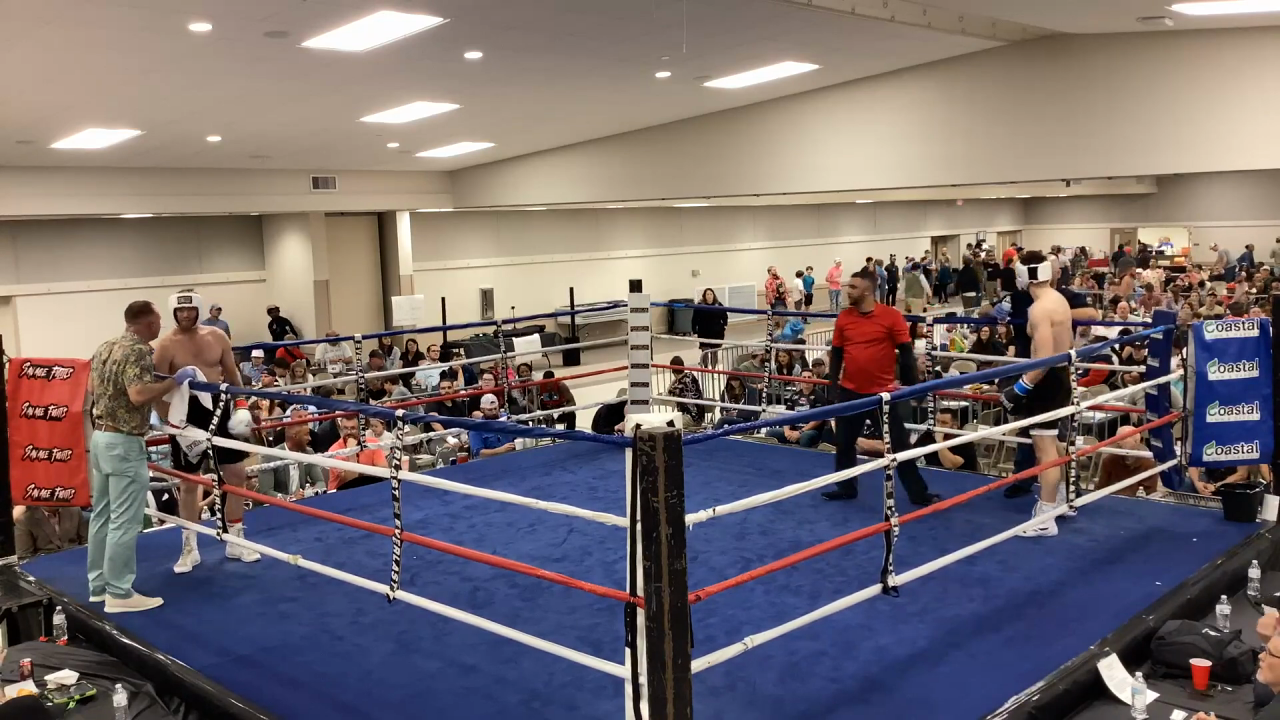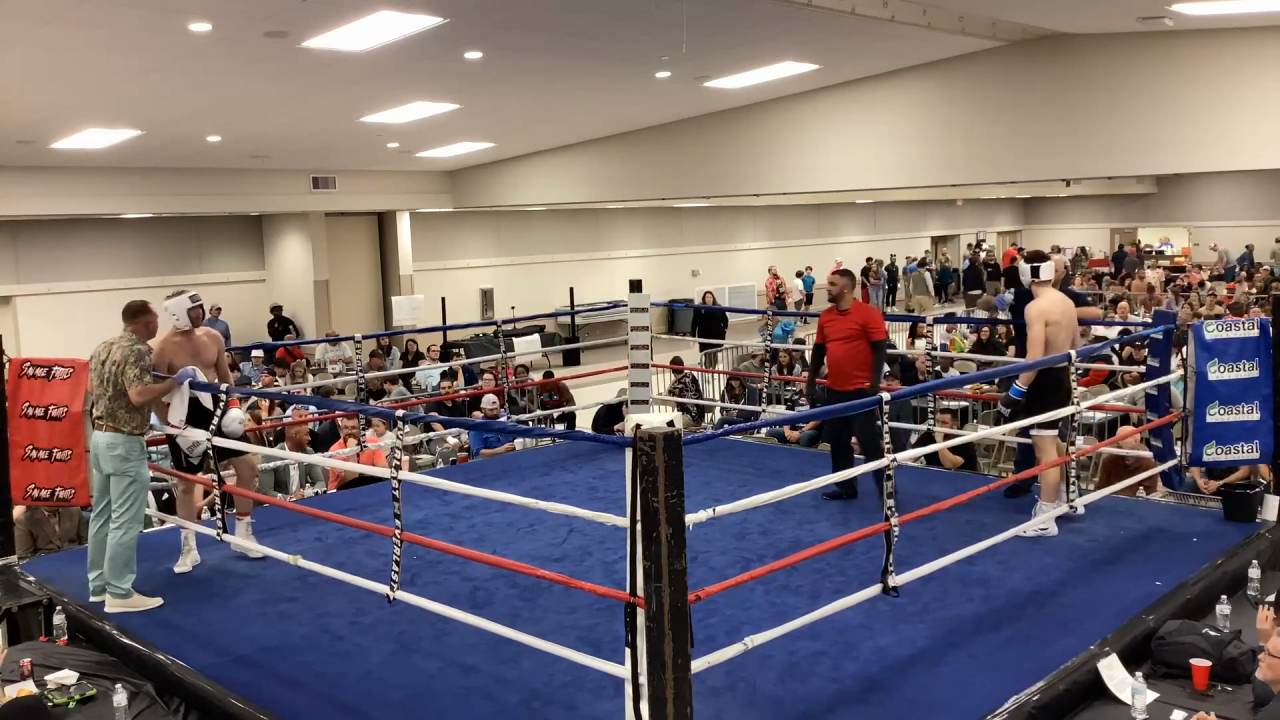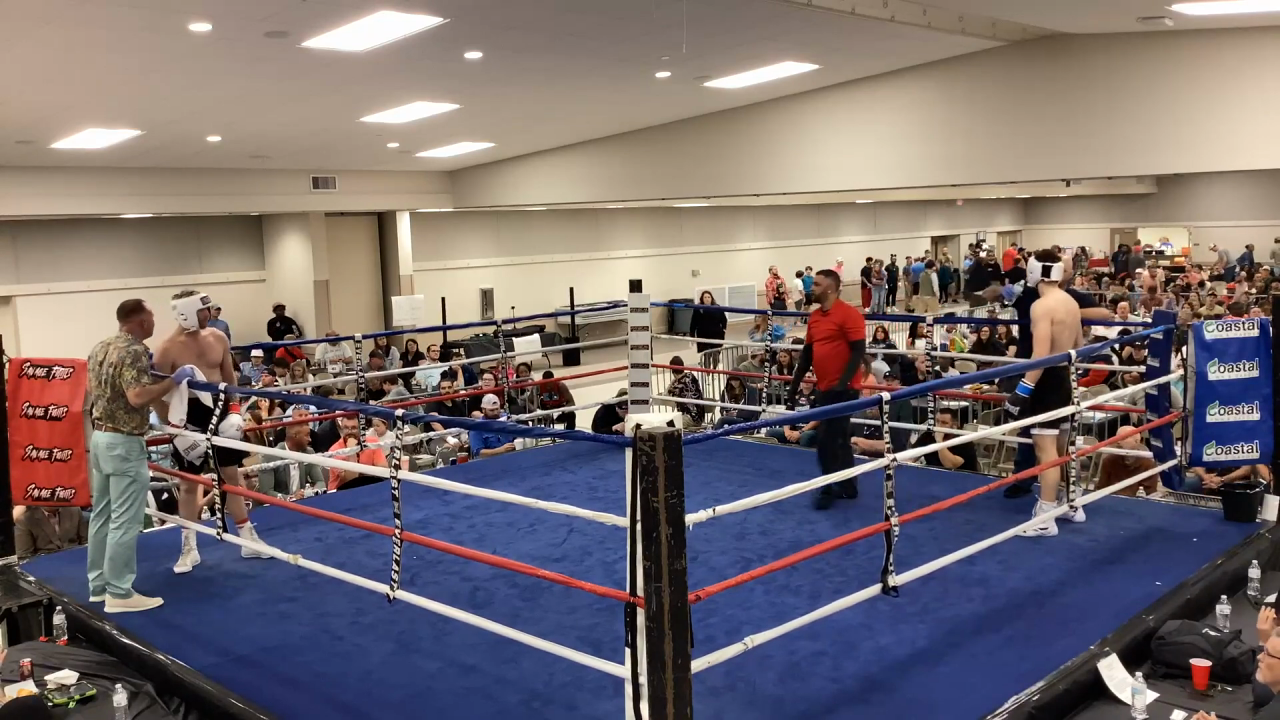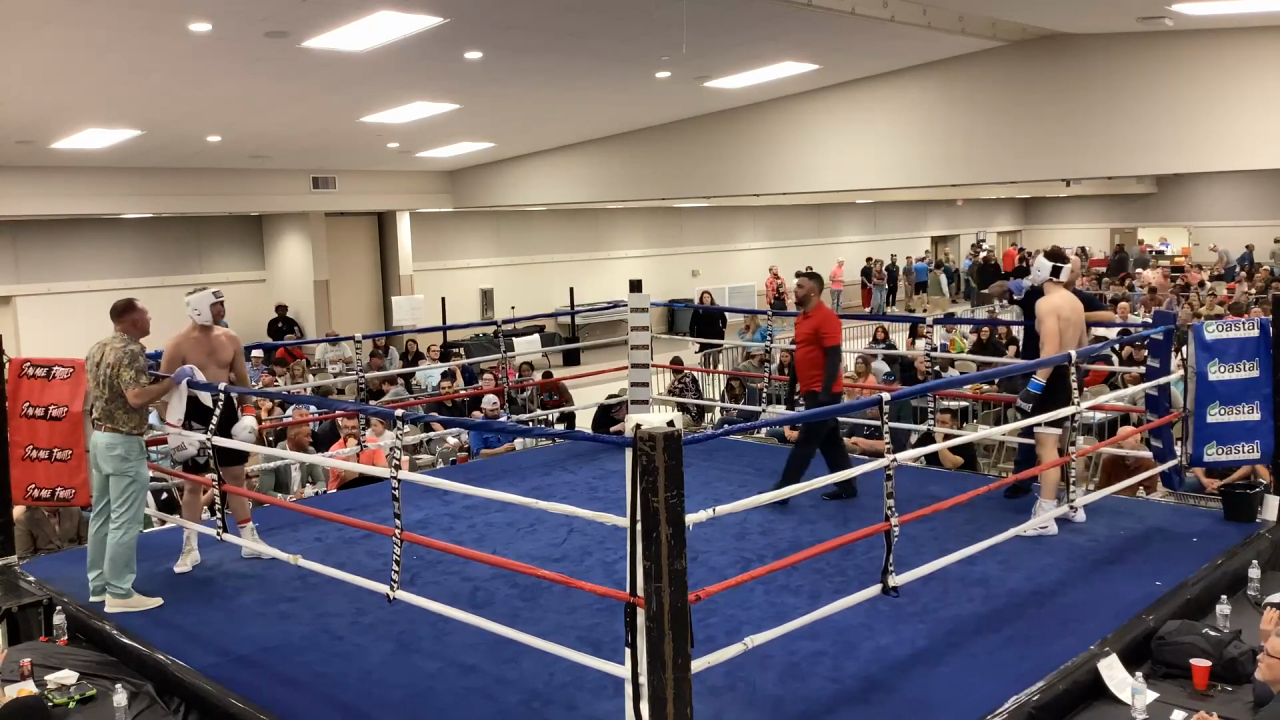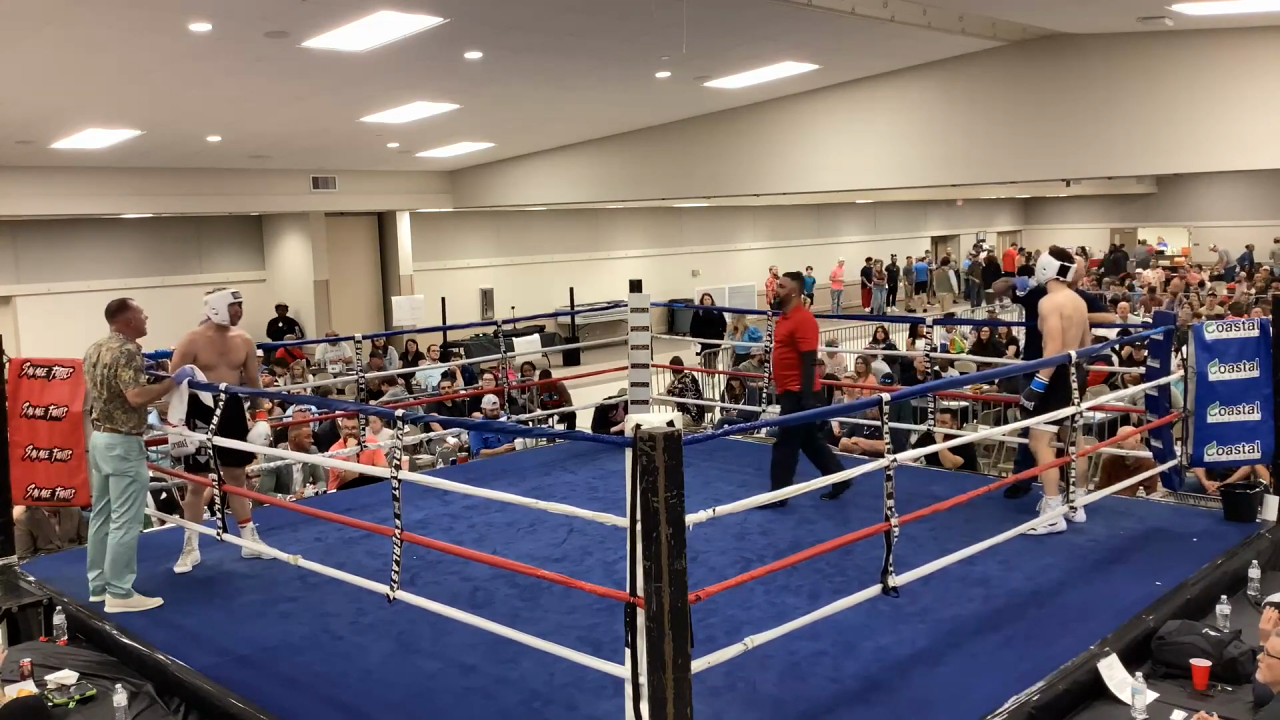
dt=0.2s
person 1, frame 1
left shoulder: (105, 347)
right shoulder: (137, 351)
left elbow: (93, 387)
right elbow: (139, 395)
right wrist: (176, 380)
left hip: (100, 437)
right hip: (124, 443)
left knee: (102, 515)
right knee: (125, 521)
left ankle: (99, 584)
right ankle: (119, 593)
person 1, frame 2
left shoulder: (103, 348)
right shoulder: (136, 352)
right elbow: (139, 396)
right wrist: (176, 380)
left hip: (99, 437)
right hip: (125, 443)
left knee: (102, 515)
right knee: (125, 521)
left ankle: (99, 584)
right ankle: (119, 593)
person 1, frame 3
left shoulder: (100, 348)
right shoulder: (133, 352)
right elbow: (138, 397)
right wrist: (174, 379)
left hip: (99, 437)
right hip: (124, 443)
left knee: (102, 515)
right knee: (125, 521)
left ankle: (99, 584)
right ankle: (119, 593)
person 1, frame 4
left shoulder: (98, 349)
right shoulder: (130, 352)
right elbow: (137, 397)
right wrist: (174, 379)
left hip: (99, 438)
right hip: (123, 444)
left knee: (102, 515)
right knee: (125, 521)
left ankle: (99, 585)
right ankle: (119, 593)
person 1, frame 5
left shoulder: (95, 349)
right shoulder: (127, 352)
right elbow: (137, 397)
right wrist: (174, 380)
left hip: (99, 438)
right hip: (123, 443)
left knee: (102, 515)
right knee: (125, 520)
left ankle: (99, 584)
right ankle: (120, 593)
person 2, frame 1
left shoulder: (1039, 308)
right shoulder: (1060, 300)
left elbow: (1043, 358)
left wrist: (1019, 389)
left hip: (1047, 380)
right hip: (1061, 376)
left knee: (1044, 450)
right knee: (1050, 444)
left ankle: (1045, 521)
person 2, frame 2
left shoulder: (1036, 308)
right shoulder: (1067, 302)
left elbow: (1034, 358)
right elbow: (1075, 343)
left wrist: (1015, 393)
left hip: (1045, 380)
right hip: (1063, 376)
left knee: (1044, 450)
right knee: (1053, 443)
left ankle: (1045, 521)
person 2, frame 3
left shoulder: (1041, 306)
right shoulder: (1071, 302)
left elbow: (1040, 355)
right elbow: (1078, 344)
left wrist: (1022, 391)
left hip: (1049, 378)
right hip: (1066, 376)
left knee: (1045, 449)
right knee: (1064, 445)
left ankle: (1045, 520)
right ankle: (1073, 506)
person 2, frame 4
left shoulder: (1046, 303)
right shoulder: (1075, 301)
left elbow: (1050, 350)
right elbow: (1082, 343)
left wrist: (1034, 386)
left hip: (1055, 377)
right hip: (1072, 375)
left knee: (1046, 447)
left ankle: (1045, 519)
right ankle: (1075, 506)
person 2, frame 5
left shoulder: (1048, 302)
right shoulder: (1078, 301)
left elbow: (1053, 349)
left wrist: (1036, 384)
left hip: (1057, 376)
right hip: (1075, 373)
left knee: (1040, 442)
left ankle: (1053, 515)
right ankle: (1075, 507)
person 3, frame 1
left shoulder: (217, 337)
right shoulder: (166, 346)
left elbow: (231, 374)
left wrist: (241, 405)
right wrist: (175, 426)
left hip: (219, 408)
right hip: (186, 413)
left knee: (237, 475)
right knee: (190, 483)
left ankle: (236, 541)
right ankle: (190, 549)
person 3, frame 2
left shoulder: (212, 337)
right shoulder: (163, 348)
left wrist: (232, 405)
right wrist: (175, 428)
left hip: (215, 407)
right hip: (185, 414)
left knee: (248, 466)
right knee: (187, 483)
left ankle: (244, 536)
right ankle: (189, 549)
person 3, frame 3
left shoulder: (218, 338)
right shoulder: (167, 349)
right elbow: (160, 394)
left wrist: (234, 409)
right wrist: (176, 429)
left hip: (219, 409)
right hip: (188, 414)
left knee: (232, 477)
right knee: (190, 483)
left ankle: (249, 541)
right ankle: (189, 549)
person 3, frame 4
left shoulder: (230, 338)
right shoulder: (178, 344)
left elbow: (241, 378)
left wrist: (247, 412)
left hip: (226, 408)
right hip: (195, 412)
left knee: (235, 477)
right knee: (194, 483)
left ankle: (250, 541)
right ankle: (190, 549)
person 3, frame 5
left shoulder: (244, 340)
right shoulder: (192, 341)
left elbow: (252, 381)
left wrist: (260, 418)
left hip: (232, 408)
right hip: (200, 411)
left knee: (237, 477)
right knee: (196, 483)
left ankle: (250, 541)
right ankle: (190, 548)
person 4, frame 1
left shoulder: (891, 317)
right shoulder: (843, 318)
left elbow: (906, 352)
right elbow: (836, 354)
left wrist: (913, 384)
right wrist: (835, 386)
left hip: (881, 392)
right hip: (849, 392)
left knee: (900, 443)
right knee: (844, 442)
left ankle: (919, 493)
right ankle: (847, 487)
person 4, frame 2
left shoulder: (868, 314)
right shoulder: (826, 316)
left elbow: (881, 350)
right elbow: (819, 351)
left wrist: (875, 383)
right wrist: (811, 381)
left hip: (860, 389)
right hip: (833, 389)
left knee: (869, 439)
right knee: (836, 440)
right ankle: (846, 487)
person 4, frame 3
left shoulder: (848, 314)
right shoulder: (814, 316)
left elbow: (858, 351)
right elbow: (807, 351)
left wrist: (844, 381)
right wrist: (797, 380)
left hip: (841, 388)
right hip: (825, 388)
left knee: (828, 438)
right knee: (838, 438)
left ankle: (829, 490)
right ankle: (848, 487)
person 4, frame 4
left shoulder: (826, 318)
right shoulder: (802, 318)
left elbow: (834, 357)
left wrist: (826, 392)
right wrist: (792, 385)
left hip: (823, 392)
right hip: (812, 391)
left knee: (805, 442)
right knee: (830, 441)
right ankle: (846, 486)
person 4, frame 5
left shoulder: (803, 320)
right shoulder: (784, 317)
left elbow: (808, 361)
left wrist: (807, 397)
right wrist: (782, 390)
left hip: (798, 392)
right hip: (789, 390)
left knee: (785, 442)
right knee: (809, 440)
right ankle: (839, 478)
